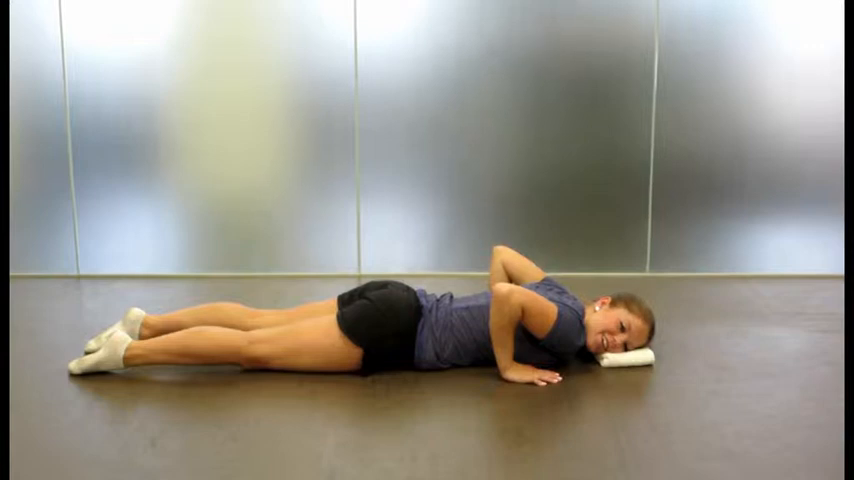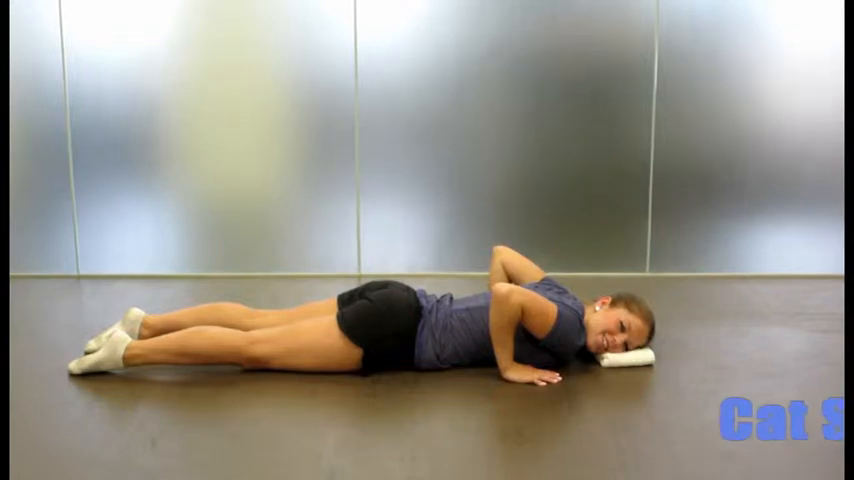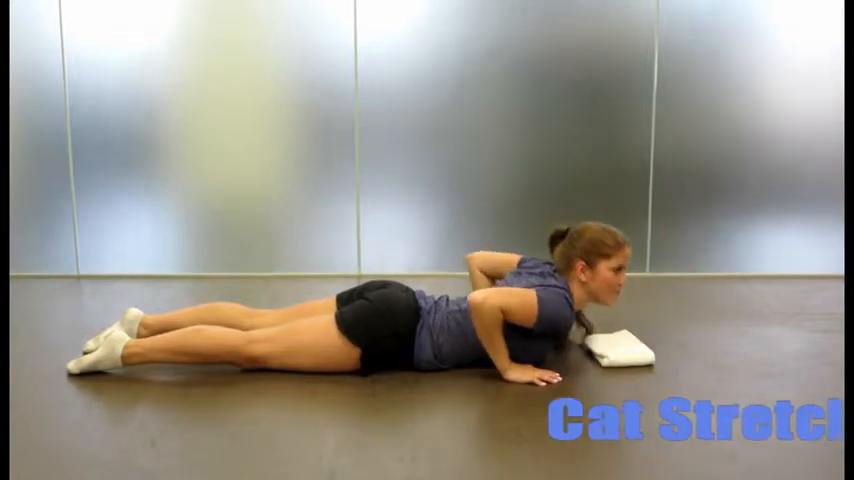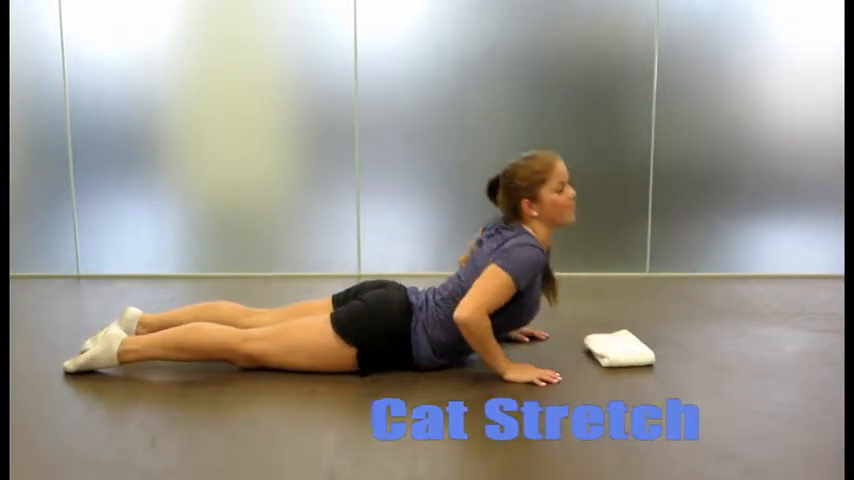
dt=0.7s
person 1, frame 1
left shoulder: (555, 295)
right shoulder: (564, 328)
left elbow: (500, 251)
right elbow: (506, 294)
right wrist: (507, 364)
left hip: (400, 307)
right hip: (395, 328)
left knee: (262, 320)
right knee: (256, 349)
left ankle: (144, 323)
right ankle: (128, 349)
person 1, frame 2
left shoulder: (555, 294)
right shoulder: (564, 328)
left elbow: (500, 252)
right elbow: (507, 296)
right wrist: (506, 364)
left hip: (399, 308)
right hip: (394, 330)
left knee: (260, 322)
right knee: (255, 349)
left ankle: (143, 322)
right ankle: (127, 350)
person 1, frame 3
left shoulder: (541, 269)
right shoulder: (556, 306)
left elbow: (476, 260)
right elbow: (481, 302)
right wrist: (506, 364)
left hip: (395, 305)
right hip: (393, 331)
left knee: (257, 320)
right knee: (253, 348)
left ankle: (141, 321)
right ankle: (125, 350)
person 1, frame 4
left shoulder: (509, 225)
right shoulder: (527, 251)
right elbow: (466, 316)
left wrist: (504, 325)
right wrist: (504, 368)
left hip: (389, 305)
right hip: (386, 333)
left knee: (256, 317)
right knee: (248, 347)
left ankle: (140, 322)
right ankle: (121, 348)
